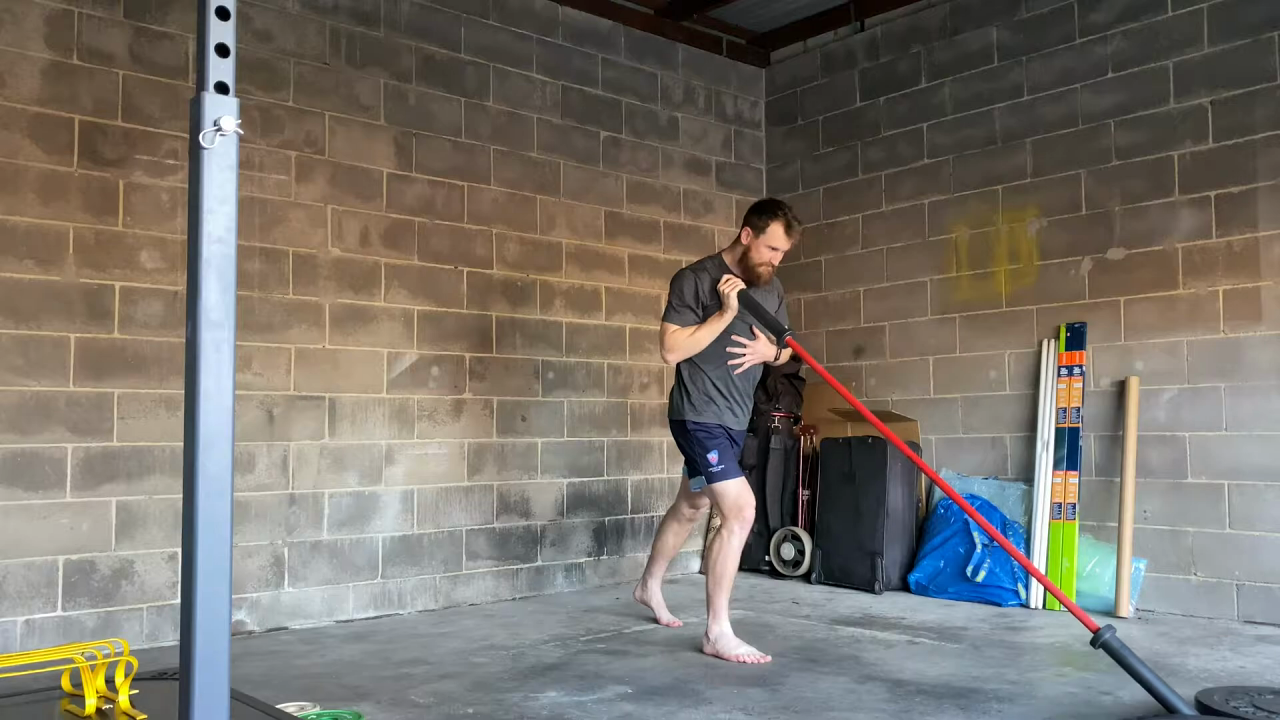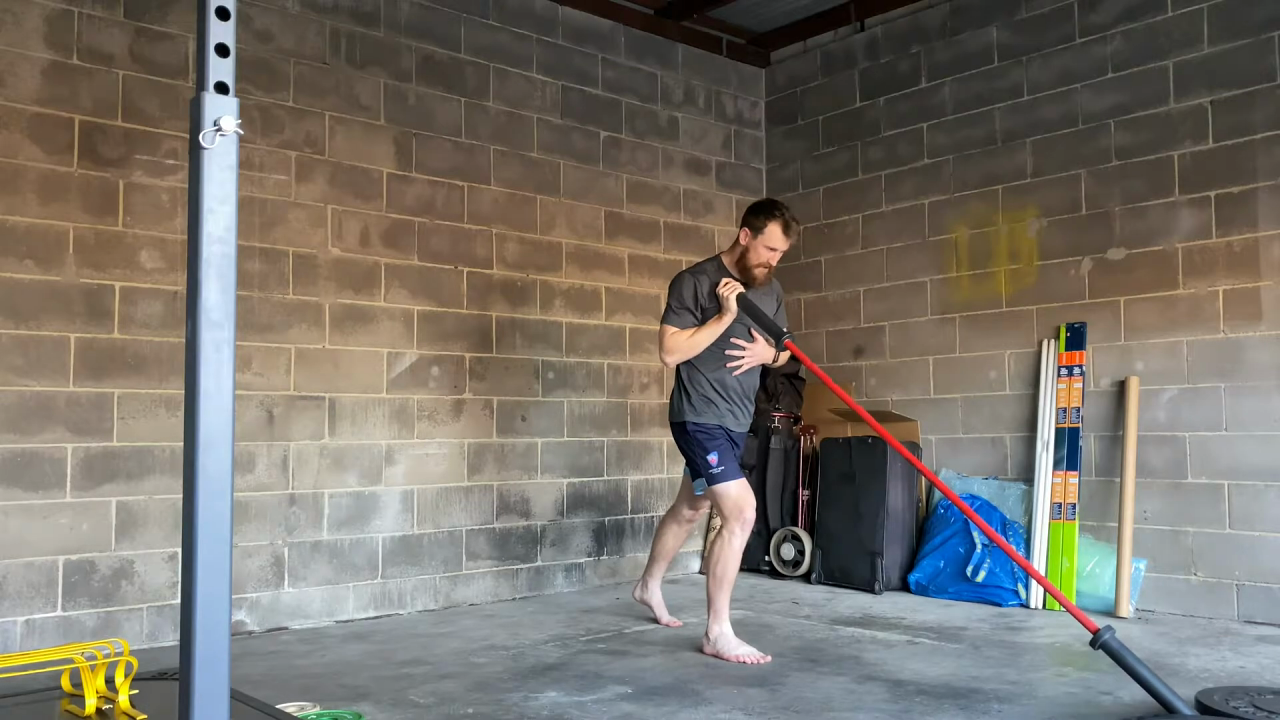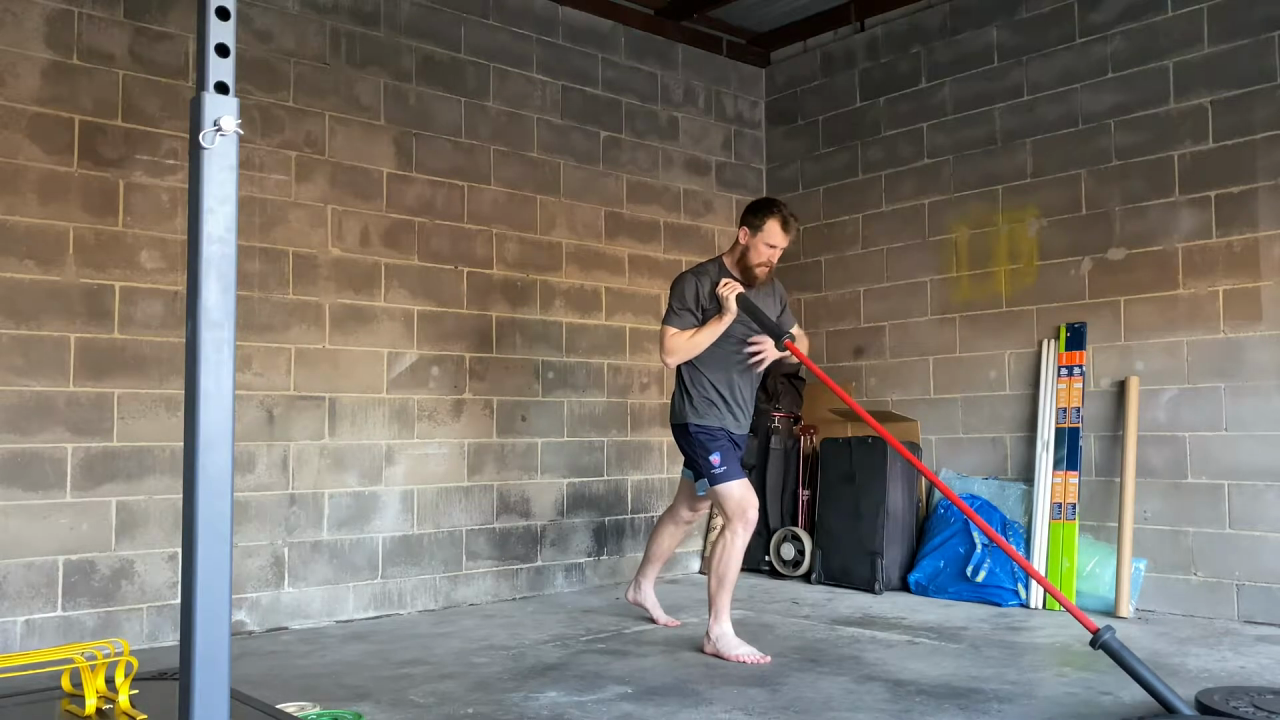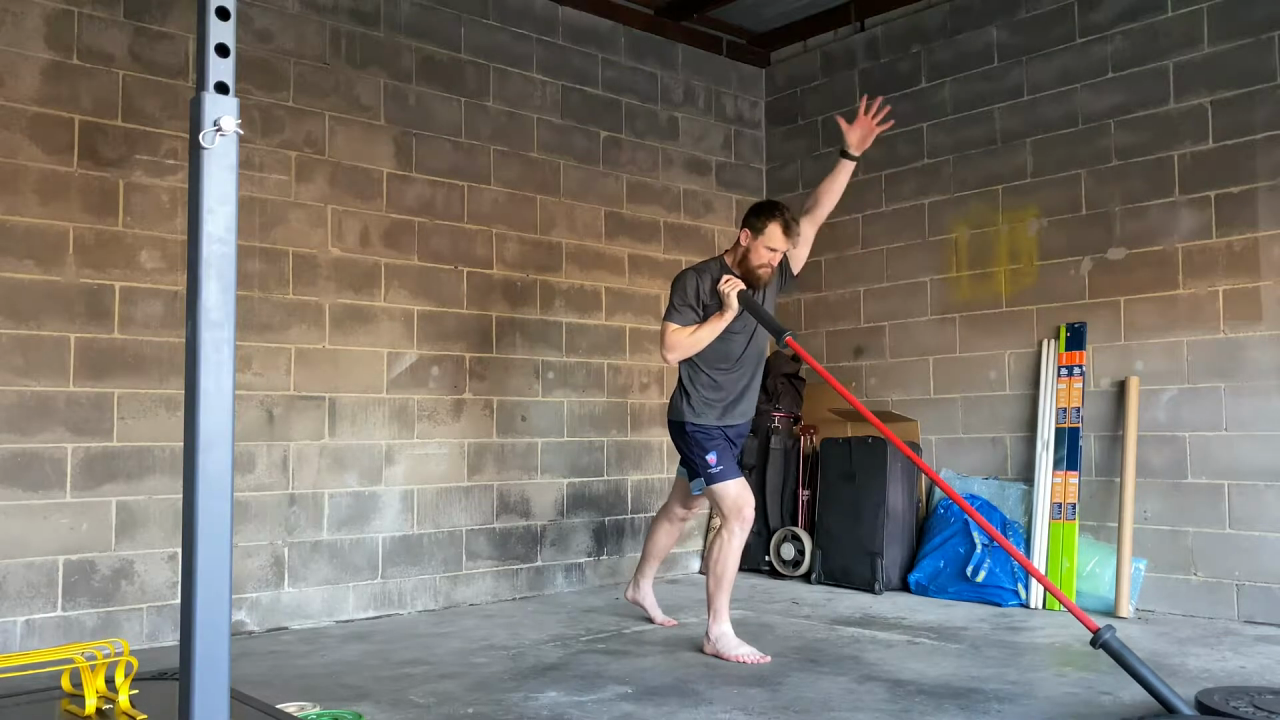
dt=0.7s
person 1, frame 1
left shoulder: (770, 287)
right shoulder: (695, 279)
left elbow: (785, 348)
right elbow: (671, 349)
left wrist: (771, 351)
right wrist: (725, 312)
left hip: (733, 417)
right hip: (699, 416)
left knee: (690, 507)
right knee: (740, 511)
left ankle: (650, 585)
right ankle: (717, 632)
person 1, frame 2
left shoulder: (770, 288)
right shoulder: (694, 281)
left elbow: (784, 348)
right elbow: (670, 351)
left wrist: (770, 352)
right wrist: (724, 315)
left hip: (735, 419)
right hip: (700, 417)
left knee: (690, 508)
right knee: (741, 512)
left ankle: (649, 585)
right ankle: (717, 633)
person 1, frame 3
left shoulder: (772, 289)
right shoulder: (695, 283)
left elbow: (799, 343)
right elbow: (671, 352)
left wrist: (783, 346)
right wrist: (724, 316)
left hip: (735, 422)
right hip: (702, 419)
left knee: (688, 509)
right knee: (744, 512)
left ankle: (642, 586)
right ankle: (718, 631)
person 1, frame 4
left shoulder: (772, 275)
right shoulder: (696, 281)
left elbow: (816, 213)
right elbow: (672, 349)
left wrist: (851, 153)
right wrist: (726, 312)
left hip: (733, 421)
right hip: (698, 421)
left knee: (682, 507)
right knee: (740, 511)
left ankle: (642, 585)
right ankle: (718, 633)
